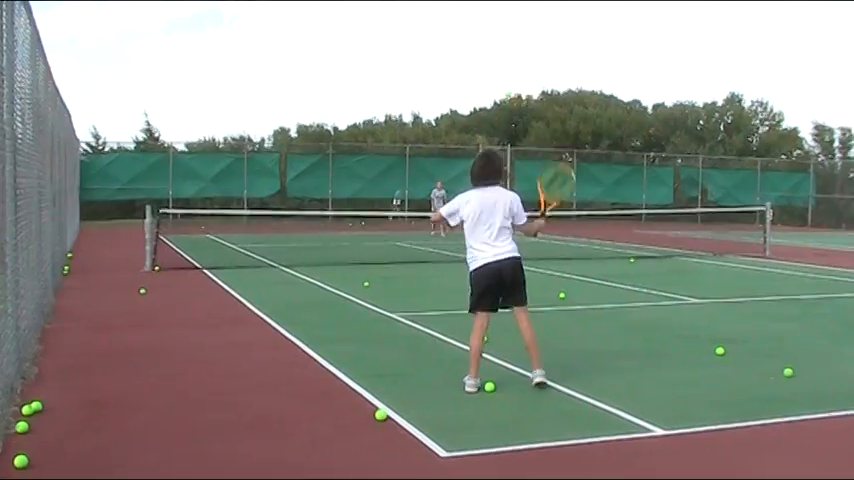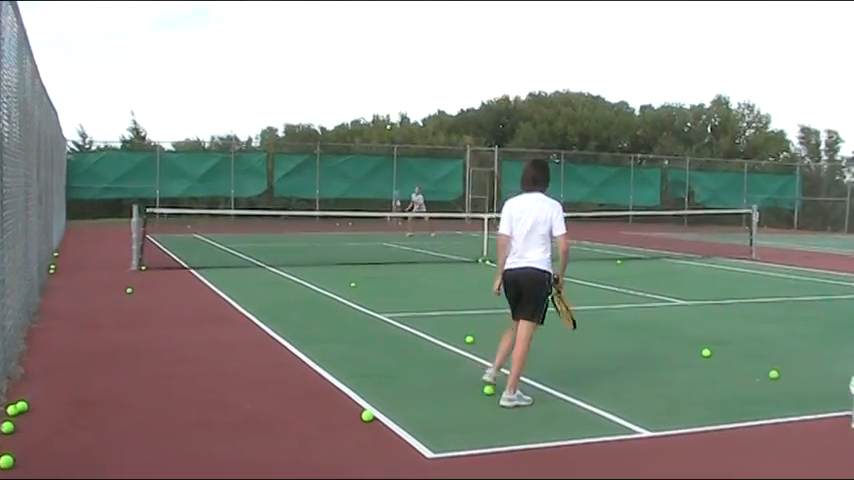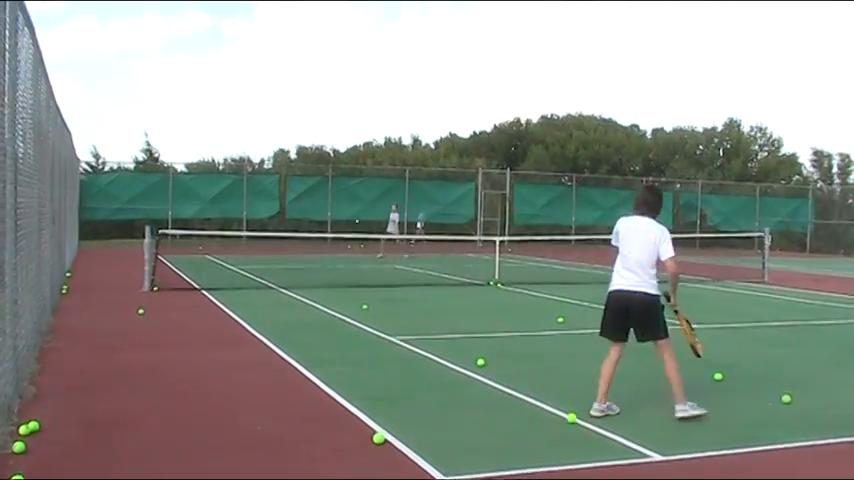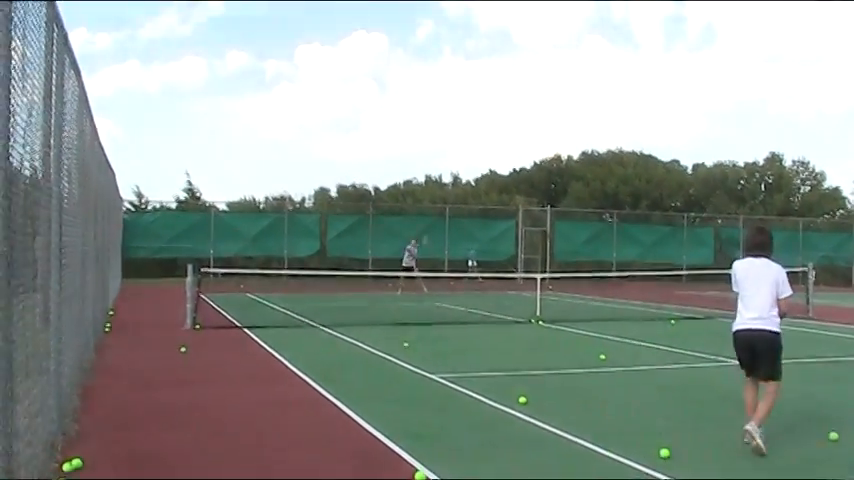
dt=0.7s
person 1, frame 1
left shoulder: (466, 199)
right shoulder: (510, 198)
left elbow: (435, 218)
right elbow: (527, 230)
left wrist: (455, 220)
right wrist: (540, 224)
left hip: (482, 266)
right hip: (511, 262)
left knee: (480, 324)
right knee: (522, 316)
left ankle: (472, 379)
right ankle: (538, 371)
person 1, frame 2
left shoulder: (512, 204)
right shoulder: (553, 206)
left elbow: (502, 243)
right elbow: (563, 246)
left wrist: (499, 276)
right wrist: (560, 275)
left hip: (512, 271)
right hip: (538, 273)
left knee: (517, 325)
right knee: (525, 333)
left ankle: (494, 369)
right ankle: (510, 393)
person 1, frame 3
left shoulder: (622, 223)
right shoulder: (660, 231)
right elbow: (672, 269)
right wrist: (673, 293)
left hip: (617, 293)
right hip: (646, 295)
left knee: (615, 350)
right knee: (665, 350)
left ankle: (600, 403)
right ankle: (681, 404)
person 1, frame 4
left shoulder: (737, 266)
right shoulder: (777, 270)
right elbow: (784, 308)
left hip: (741, 331)
right hip: (768, 333)
left knee: (751, 381)
right knee: (771, 388)
left ankle: (752, 428)
right ankle: (754, 425)
